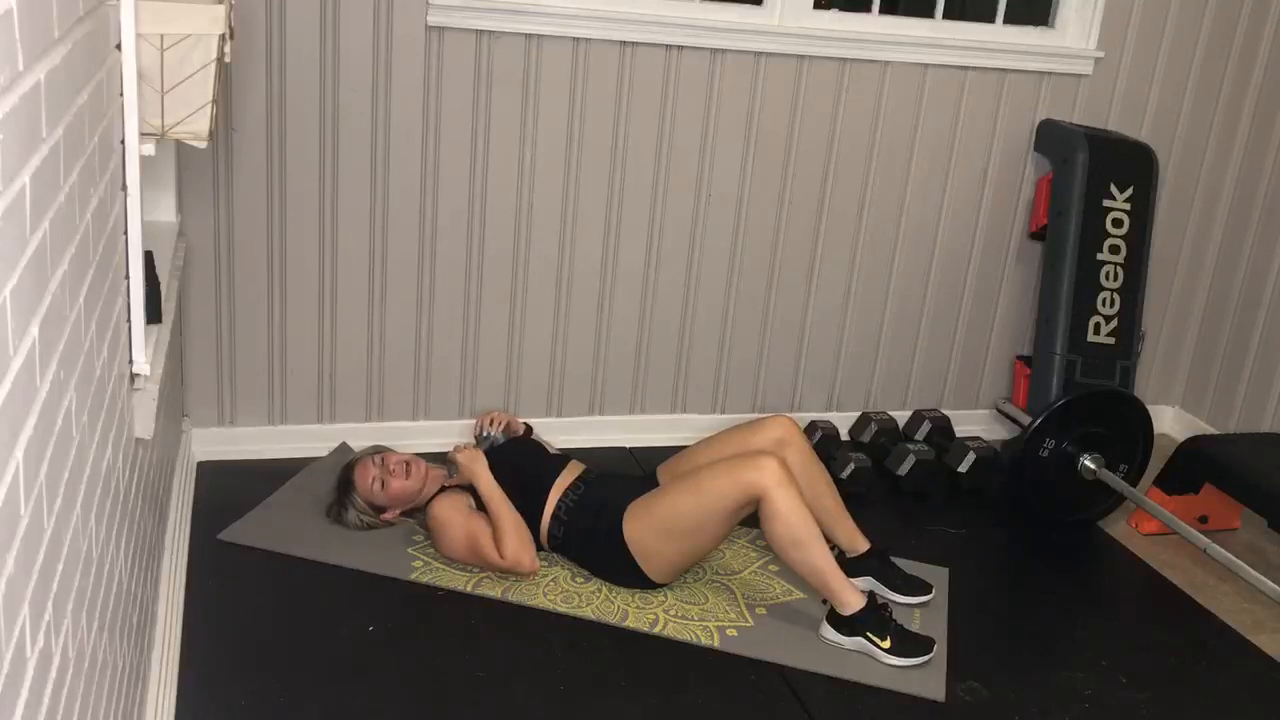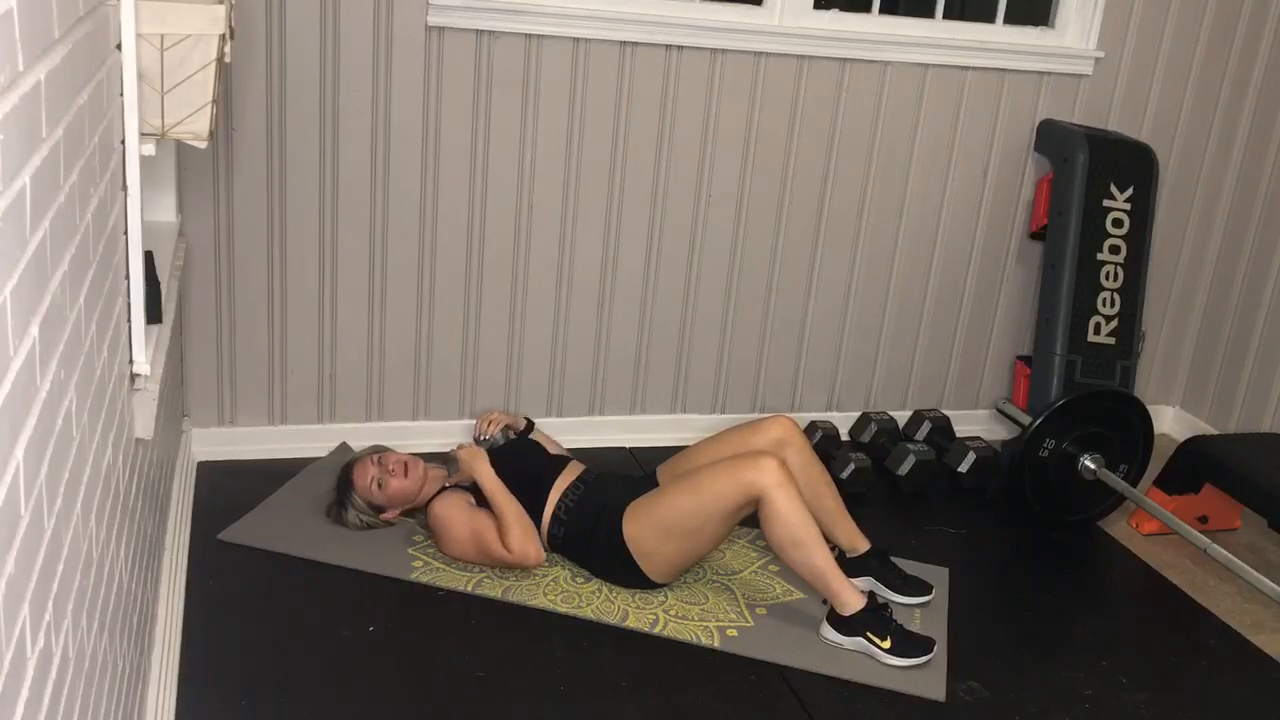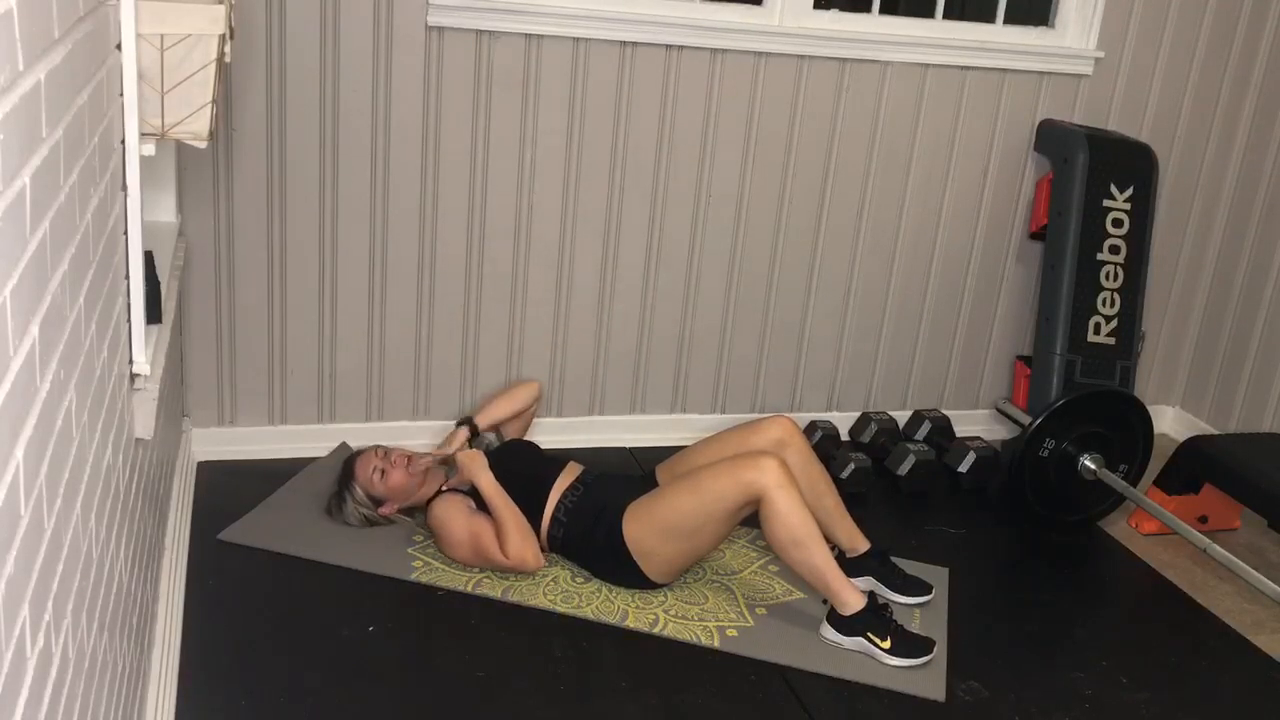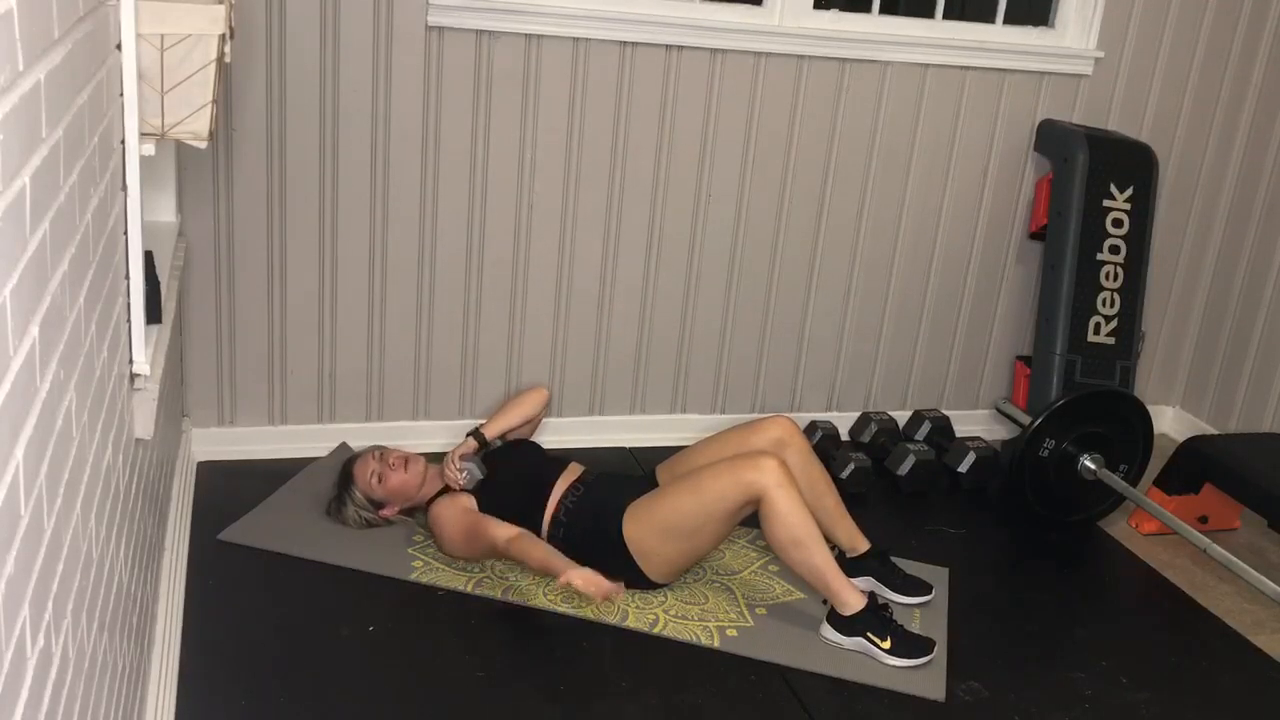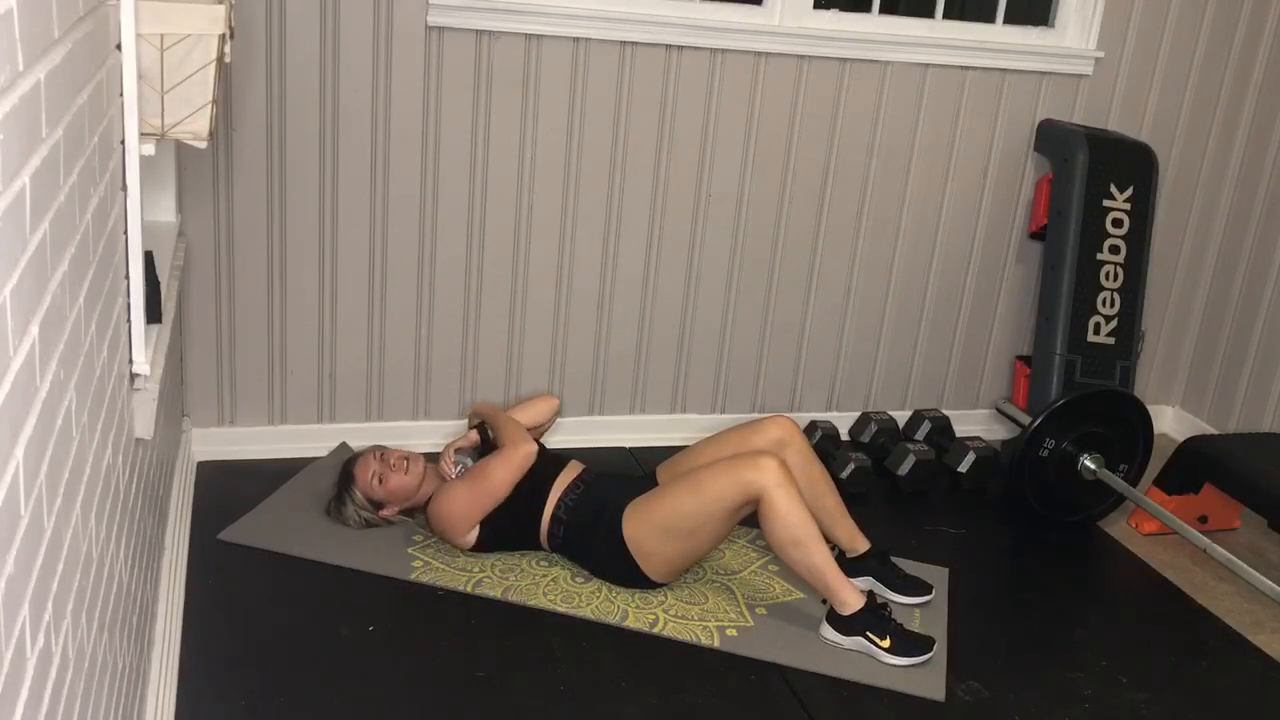
dt=1s
person 1, frame 1
left shoulder: (461, 470)
right shoulder: (445, 514)
right elbow: (522, 559)
left wrist: (518, 431)
right wrist: (483, 476)
left hip: (632, 490)
right hip: (617, 539)
left knee: (781, 431)
right knee: (765, 471)
left ankle: (859, 558)
right ankle: (851, 614)
person 1, frame 2
left shoulder: (463, 473)
right shoulder: (446, 513)
left elbow: (558, 462)
right elbow: (527, 550)
left wrist: (520, 426)
right wrist: (484, 473)
left hip: (634, 489)
right hip: (619, 540)
left knee: (781, 431)
right knee: (765, 473)
left ankle: (861, 560)
right ankle: (852, 614)
person 1, frame 3
left shoulder: (480, 454)
right shoulder: (446, 515)
left elbow: (529, 390)
right elbow: (526, 556)
left wrist: (466, 430)
right wrist: (482, 478)
left hip: (637, 489)
right hip: (619, 542)
left knee: (780, 431)
right knee: (765, 473)
left ankle: (861, 560)
right ankle: (852, 615)
person 1, frame 4
left shoulder: (476, 460)
right shoulder: (446, 514)
left elbow: (538, 395)
right elbow: (506, 538)
left wrist: (474, 438)
right wrist: (566, 569)
left hip: (637, 489)
right hip: (618, 539)
left knee: (779, 432)
right knee: (764, 473)
left ankle: (860, 559)
right ankle: (852, 615)
person 1, frame 5
left shoulder: (469, 465)
right shoulder: (449, 508)
left elbow: (547, 405)
right elbow: (525, 447)
left wrist: (477, 431)
right wrist: (488, 412)
left hip: (632, 490)
right hip: (618, 540)
left knee: (780, 431)
right knee: (763, 471)
left ankle: (860, 559)
right ankle: (851, 615)
